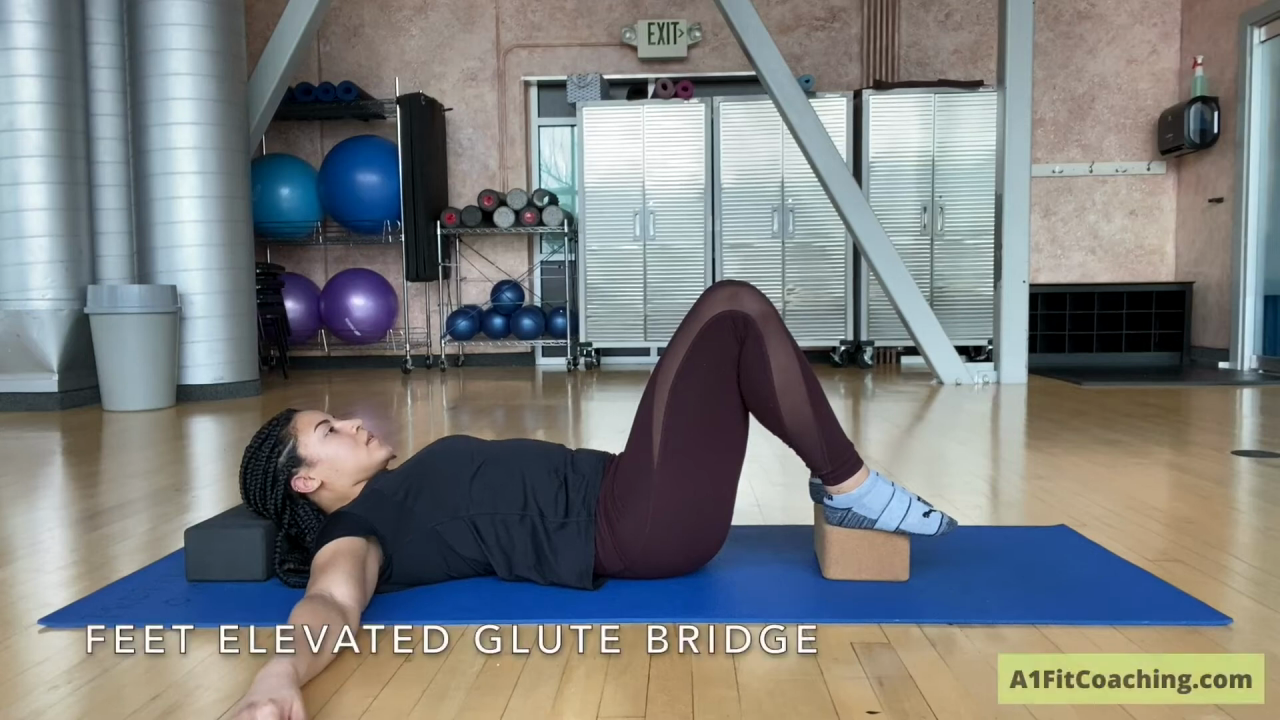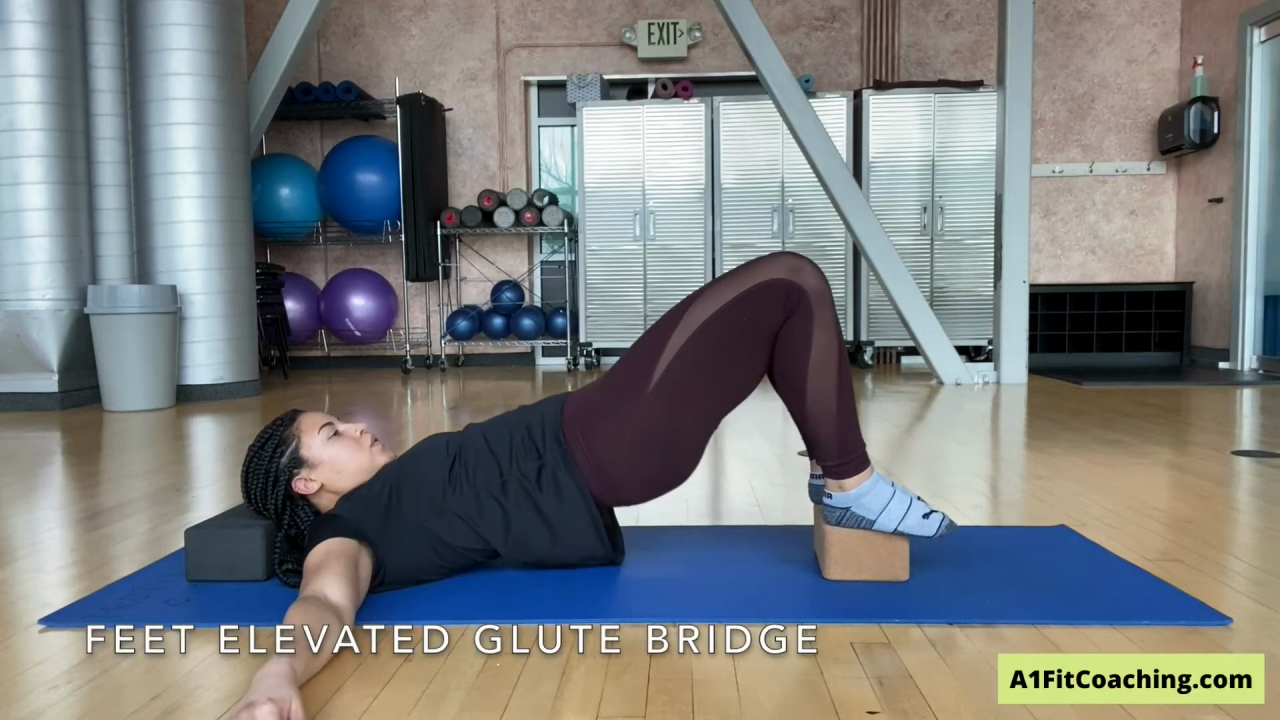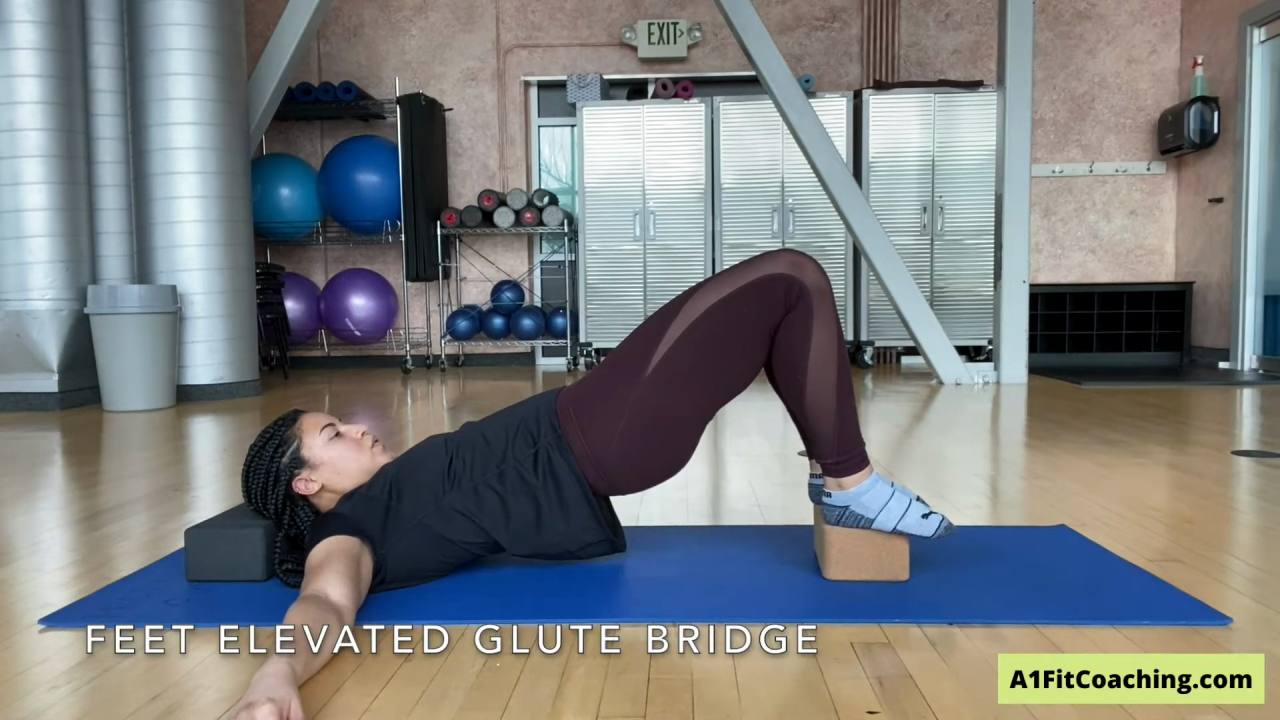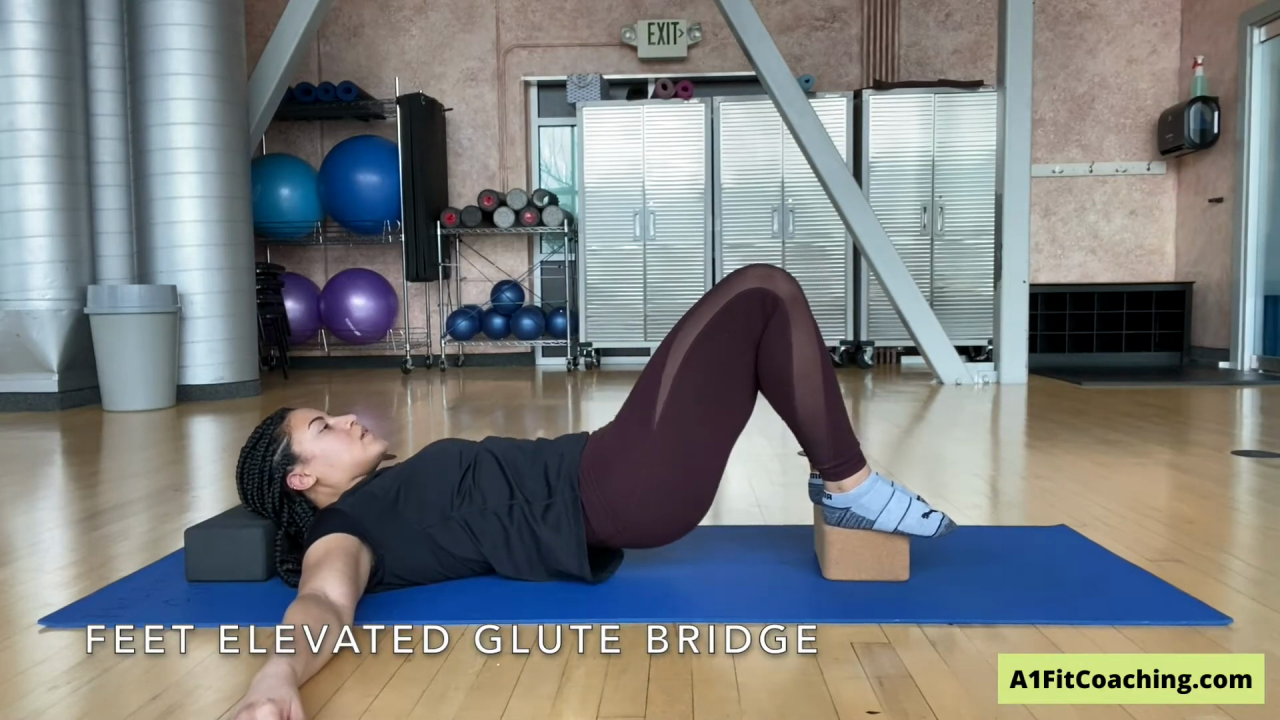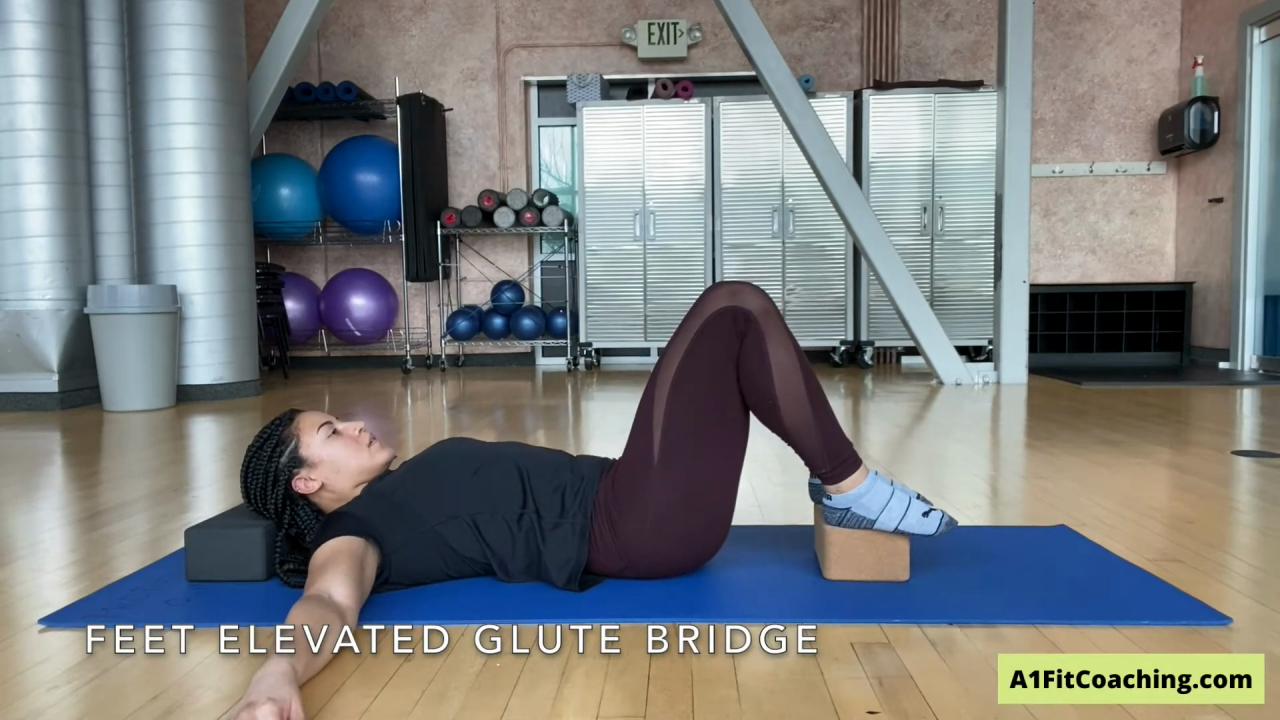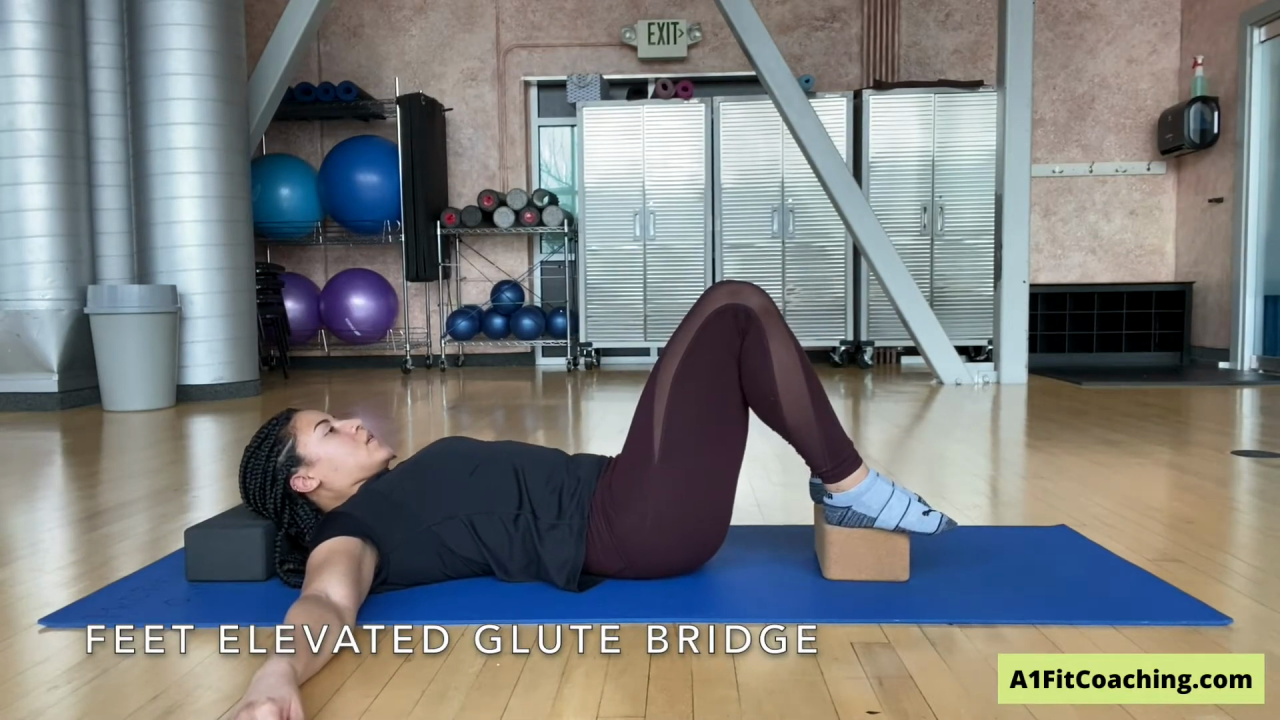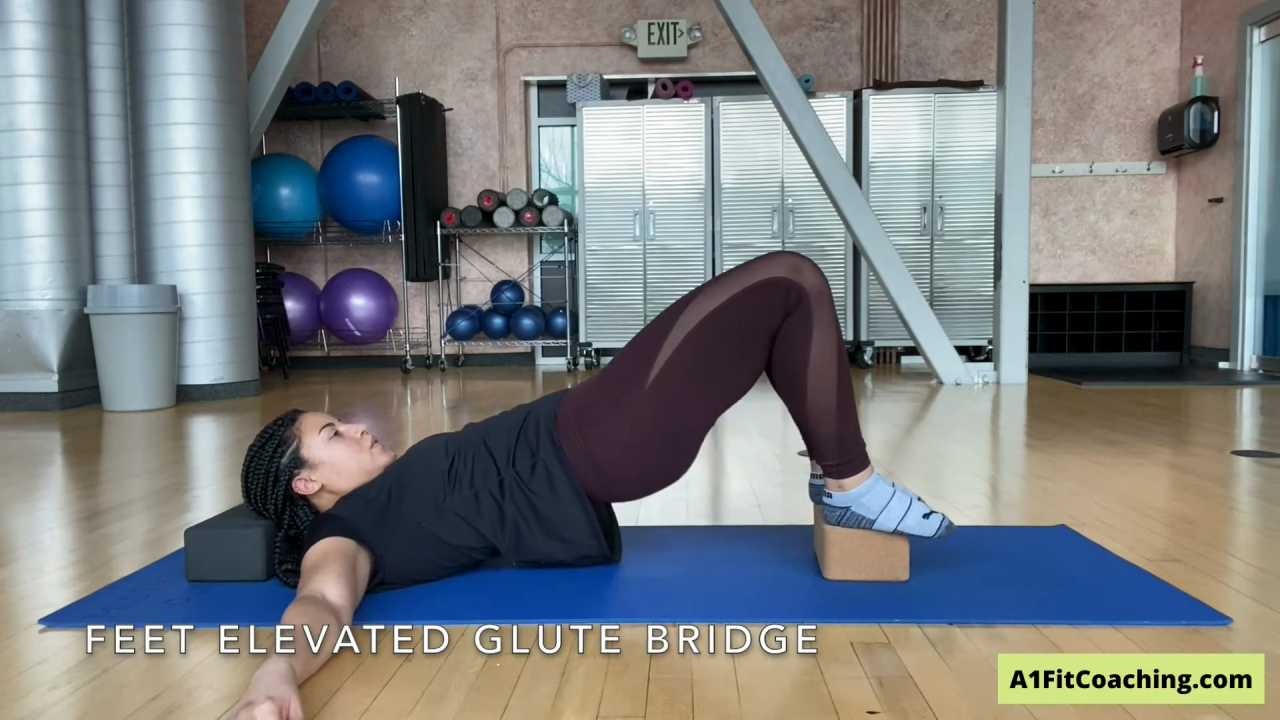
dt=0.7s
person 1, frame 1
left shoulder: (392, 501)
right shoulder: (353, 535)
right elbow: (333, 604)
left hip: (620, 498)
right hip: (648, 525)
left knee: (733, 316)
right knee: (734, 311)
left ankle: (848, 489)
right ankle: (854, 492)
person 1, frame 2
left shoulder: (376, 505)
right shoulder: (345, 537)
right elbow: (326, 603)
left hip: (596, 442)
right hip: (614, 443)
left knee: (784, 290)
right knee: (790, 284)
left ankle: (844, 483)
right ankle: (852, 488)
person 1, frame 3
left shoulder: (379, 506)
right shoulder: (346, 535)
right elbow: (328, 602)
left hip: (596, 438)
left knee: (785, 290)
right knee: (792, 279)
left ankle: (840, 479)
right ankle: (850, 486)
person 1, frame 4
left shoulder: (382, 497)
right shoulder: (344, 534)
right elbow: (324, 603)
left hip: (603, 481)
right hip: (630, 488)
left knee: (761, 301)
right knee: (763, 293)
left ankle: (845, 485)
right ankle: (851, 488)
person 1, frame 5
left shoulder: (392, 499)
right shoulder: (353, 535)
right elbow: (329, 602)
left hip: (618, 502)
right hip: (646, 526)
left knee: (736, 317)
right knee: (734, 310)
left ankle: (847, 490)
right ankle: (850, 490)
person 1, frame 6
left shoulder: (388, 500)
right shoulder: (349, 535)
right elbow: (326, 603)
left hip: (612, 493)
right hip: (644, 524)
left knee: (737, 316)
right knee: (735, 309)
left ankle: (848, 489)
right ankle: (851, 489)
person 1, frame 7
left shoulder: (378, 506)
right shoulder: (343, 537)
right elbow: (323, 603)
left hip: (596, 445)
right hip: (611, 437)
left knee: (782, 289)
right knee: (791, 281)
left ankle: (844, 484)
right ankle: (850, 487)
